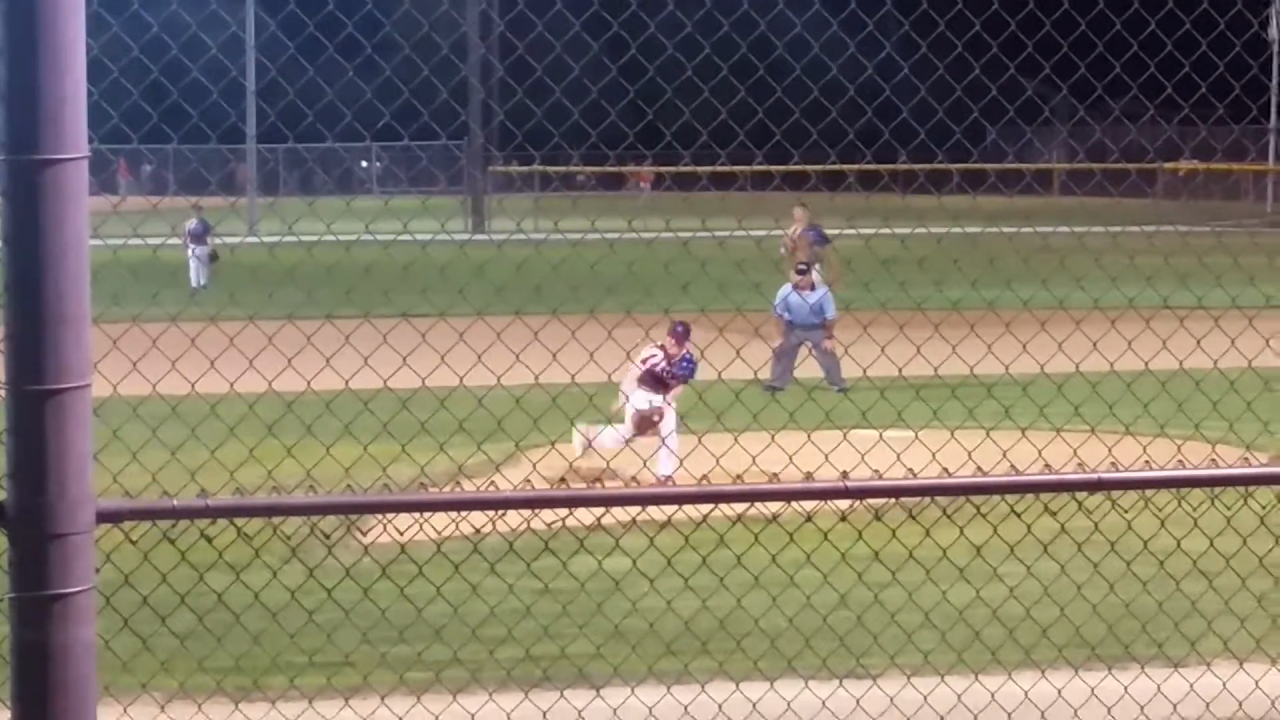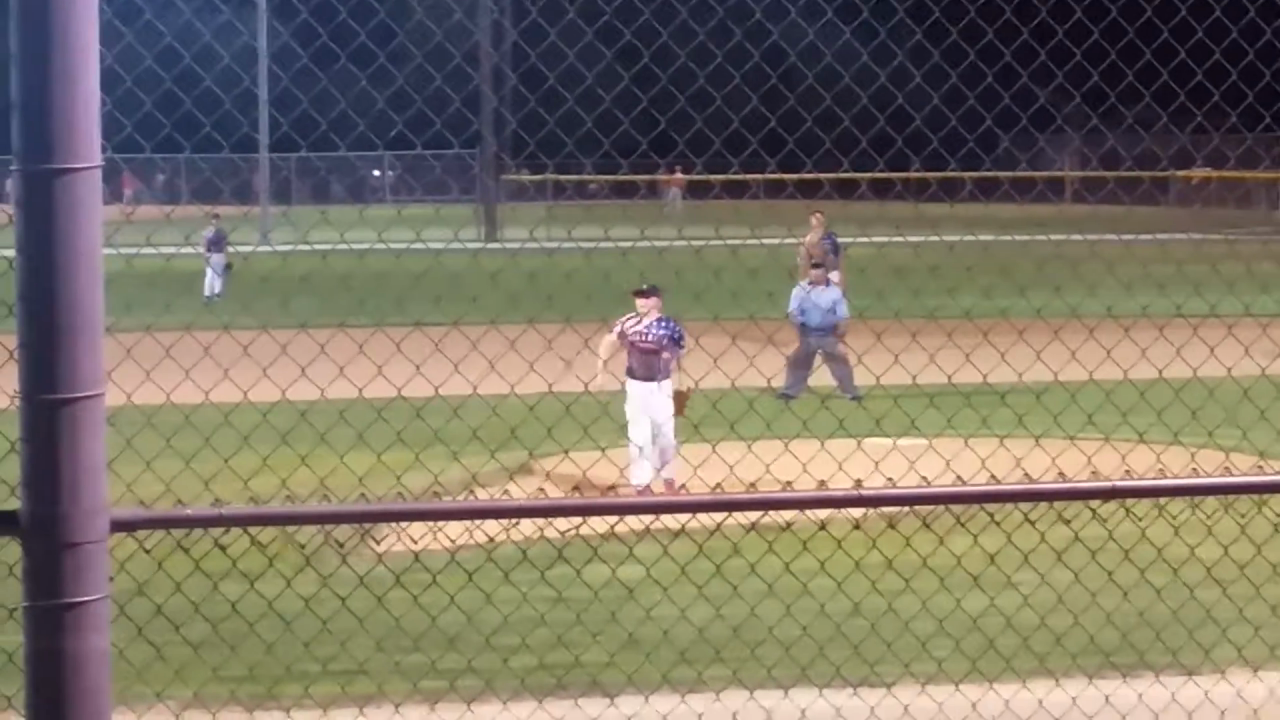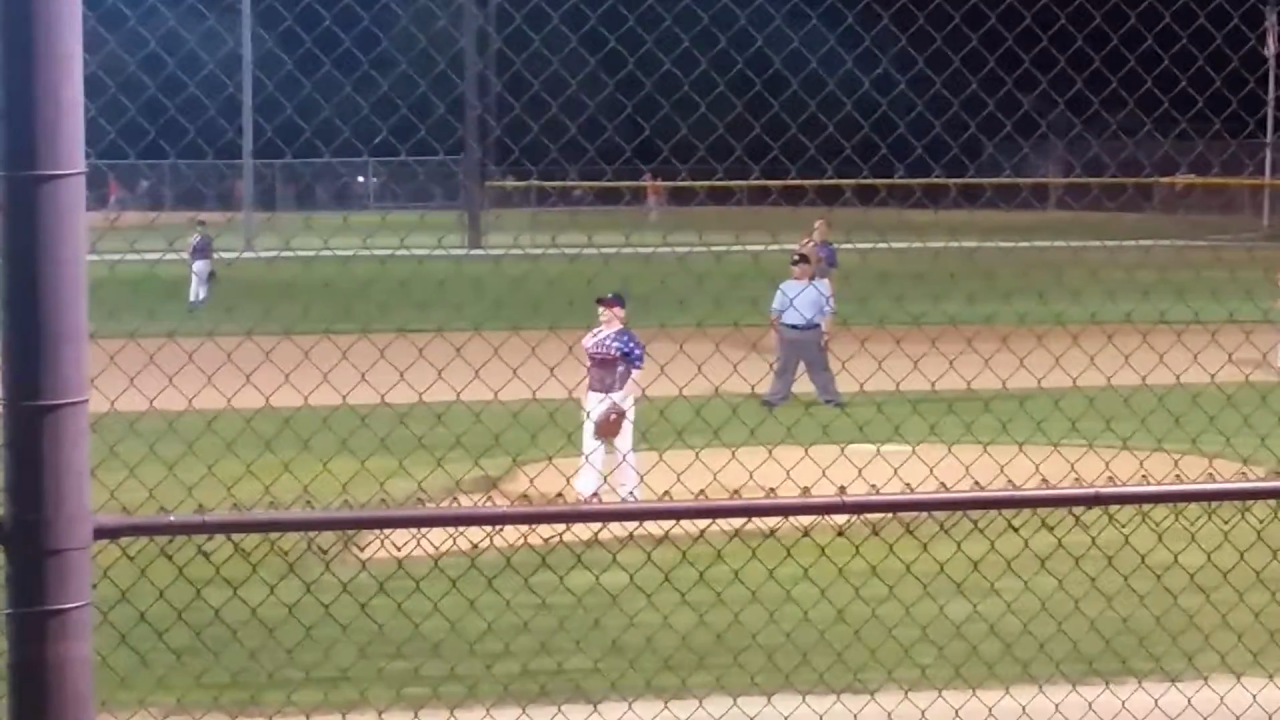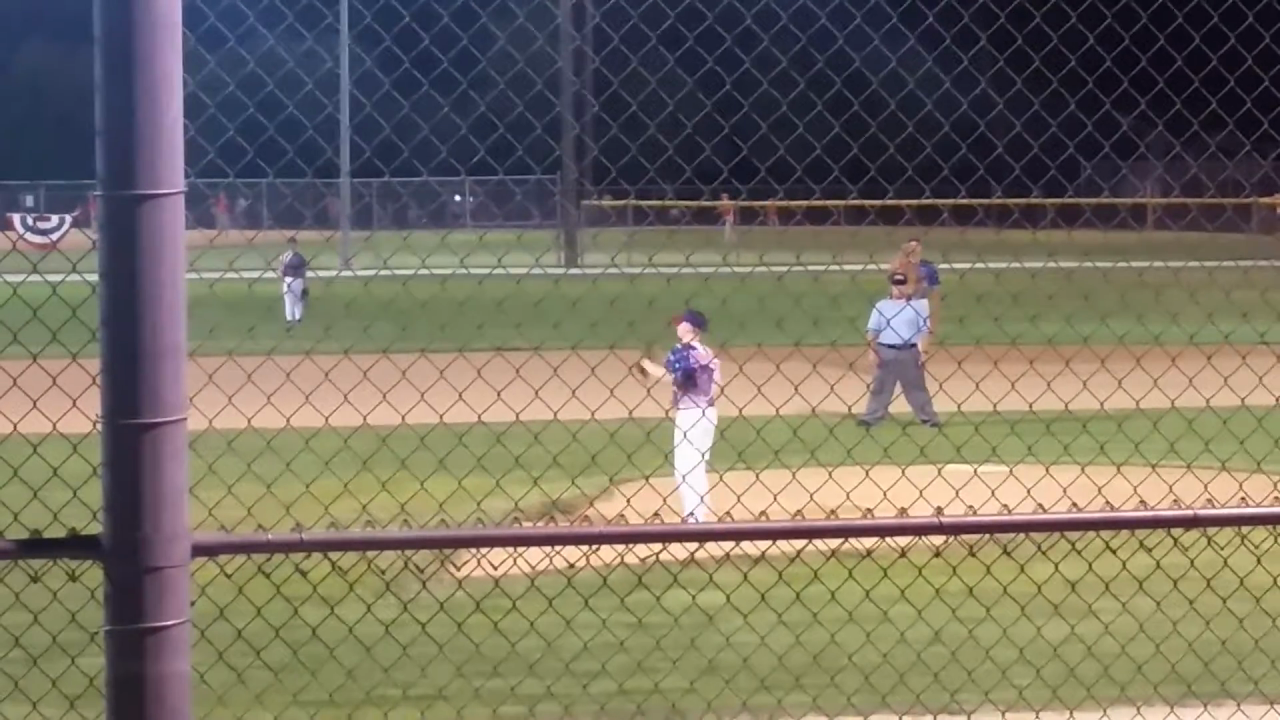
dt=1s
person 1, frame 1
left shoulder: (689, 362)
right shoulder: (654, 352)
left elbow: (680, 385)
right elbow: (632, 375)
left wrist: (664, 405)
right wrist: (623, 398)
left hip: (664, 394)
right hip: (641, 390)
left knee: (670, 432)
right knee: (629, 430)
left ankle: (665, 474)
right ankle: (587, 436)
person 1, frame 2
left shoulder: (670, 326)
right shoulder: (628, 322)
left elbow: (678, 354)
right elbow: (608, 342)
left wrist: (678, 382)
right wrist: (601, 368)
left hip: (661, 387)
right hip: (635, 386)
left knee: (666, 435)
right knee: (638, 436)
left ankle: (668, 476)
right ankle: (641, 482)
person 1, frame 3
left shoulder: (628, 339)
right shoulder: (591, 336)
left elbow: (635, 375)
left wrist: (620, 402)
right wrist: (586, 398)
left hip: (619, 399)
right hip: (595, 398)
left knee: (623, 449)
right knee: (590, 447)
left ankle: (629, 495)
right ankle: (587, 494)
person 1, frame 4
left shoulder: (681, 350)
right shoulder: (708, 353)
left elbow: (667, 375)
right elbow: (715, 385)
left wrist: (646, 365)
left hip: (691, 414)
right hip: (705, 413)
left knee: (685, 468)
right knee: (696, 466)
left ankle: (694, 517)
right ankle: (700, 513)
